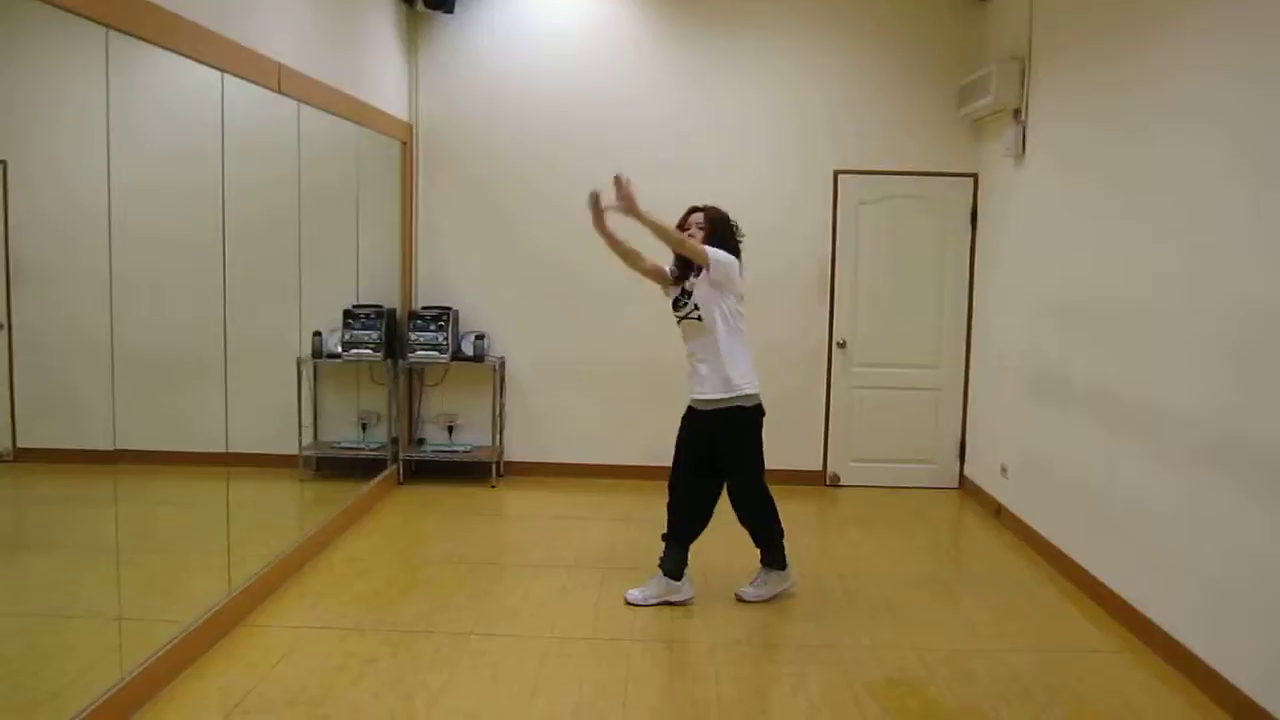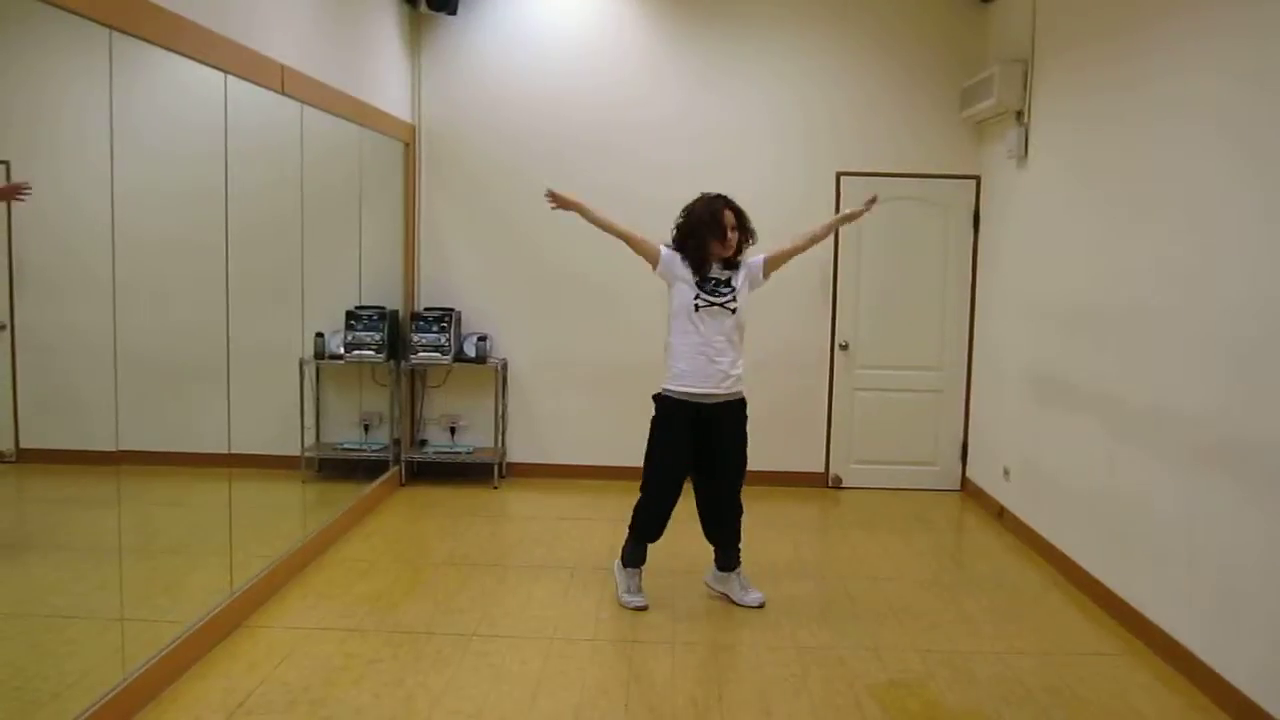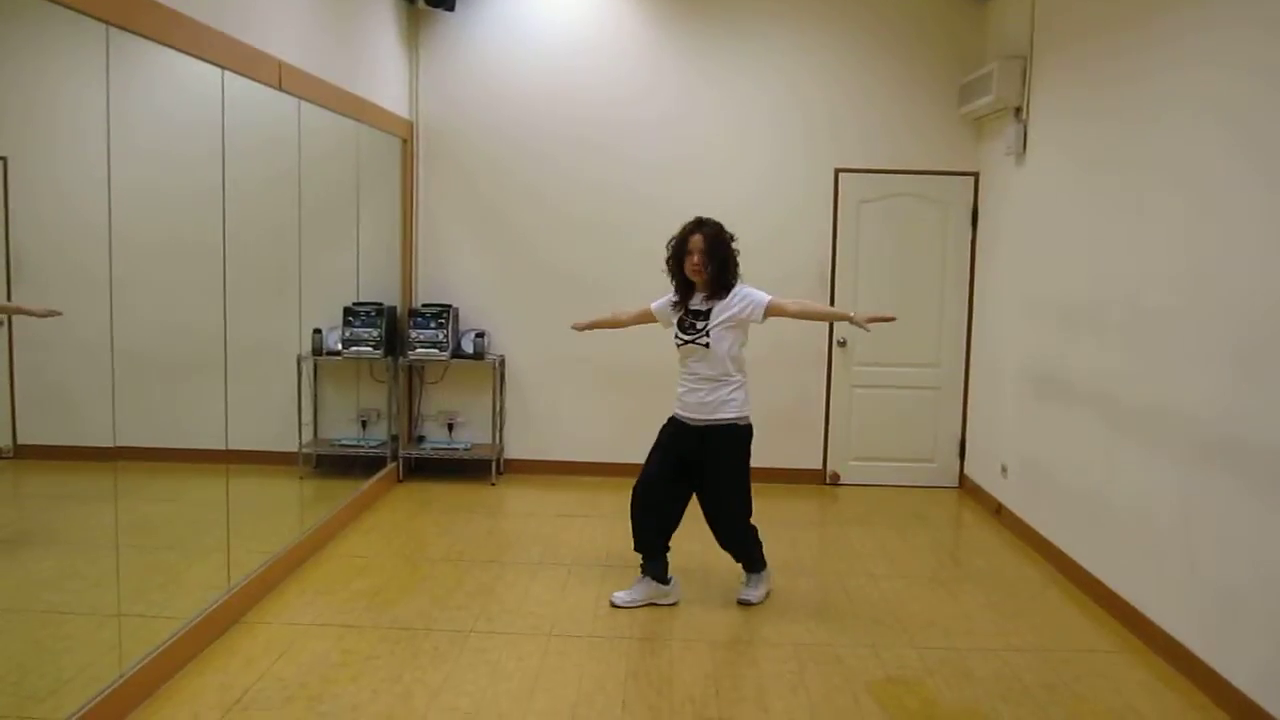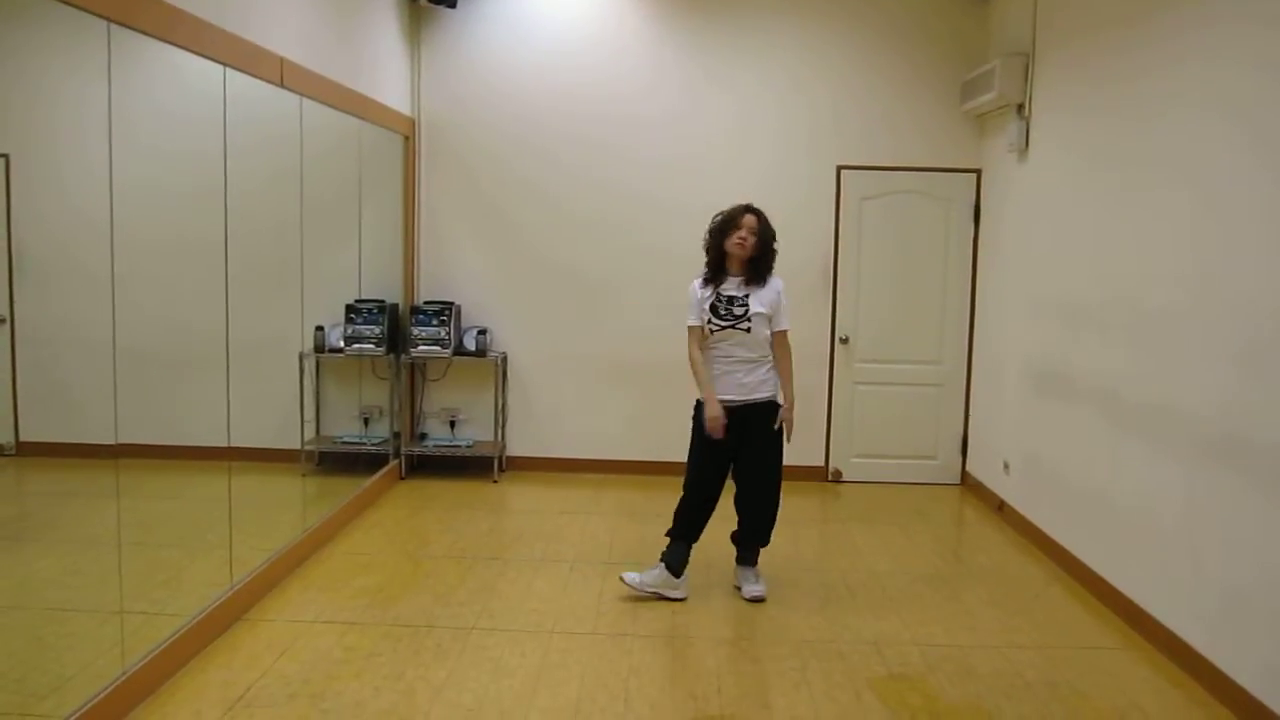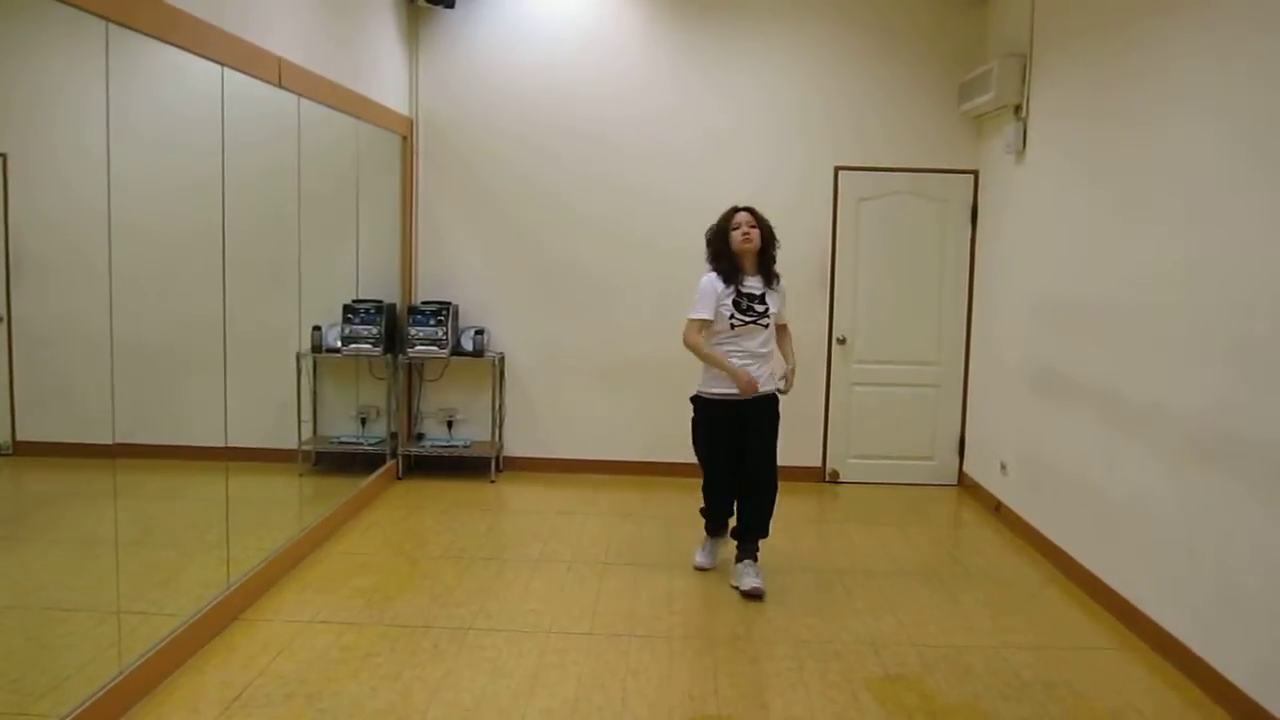
dt=0.5s
person 1, frame 1
left shoulder: (723, 267)
right shoulder: (678, 280)
left elbow: (687, 246)
right elbow: (644, 265)
left wrist: (637, 213)
right wrist: (604, 229)
left hip: (736, 405)
right hip: (701, 407)
left knee: (747, 493)
right knee: (685, 494)
left ankle: (775, 569)
right ankle: (673, 578)
person 1, frame 2
left shoulder: (745, 272)
right shoulder: (677, 265)
left elbow: (795, 247)
right elbow: (625, 234)
left wrist: (846, 219)
right wrist: (573, 205)
left hip: (727, 405)
right hip: (678, 401)
left knee: (723, 493)
right knee: (660, 490)
left ankle: (727, 571)
right ankle: (630, 570)
person 1, frame 3
left shoulder: (738, 298)
right shoulder: (678, 301)
left elbow: (791, 307)
right elbow: (631, 316)
left wrist: (849, 316)
right wrist: (589, 324)
left hip: (726, 426)
right hip: (683, 422)
left knee: (727, 513)
right knee: (648, 496)
left ankle: (756, 573)
right ankle: (656, 580)
person 1, frame 4
left shoulder: (770, 287)
right shoulder: (702, 287)
left elbow: (781, 348)
right elbow: (695, 348)
left wrist: (788, 402)
right wrist: (710, 400)
left hip: (761, 406)
right hip: (715, 404)
left knee: (759, 491)
right knee: (700, 487)
left ankle: (747, 567)
right ankle: (671, 571)
person 1, frame 5
left shoulder: (774, 285)
right shoulder: (713, 282)
right elbow: (691, 336)
left wrist: (789, 365)
right wrist: (731, 370)
left hip: (761, 399)
right hip: (716, 398)
left knee: (759, 479)
right knee: (718, 476)
left ankle: (746, 559)
right ankle: (714, 534)
